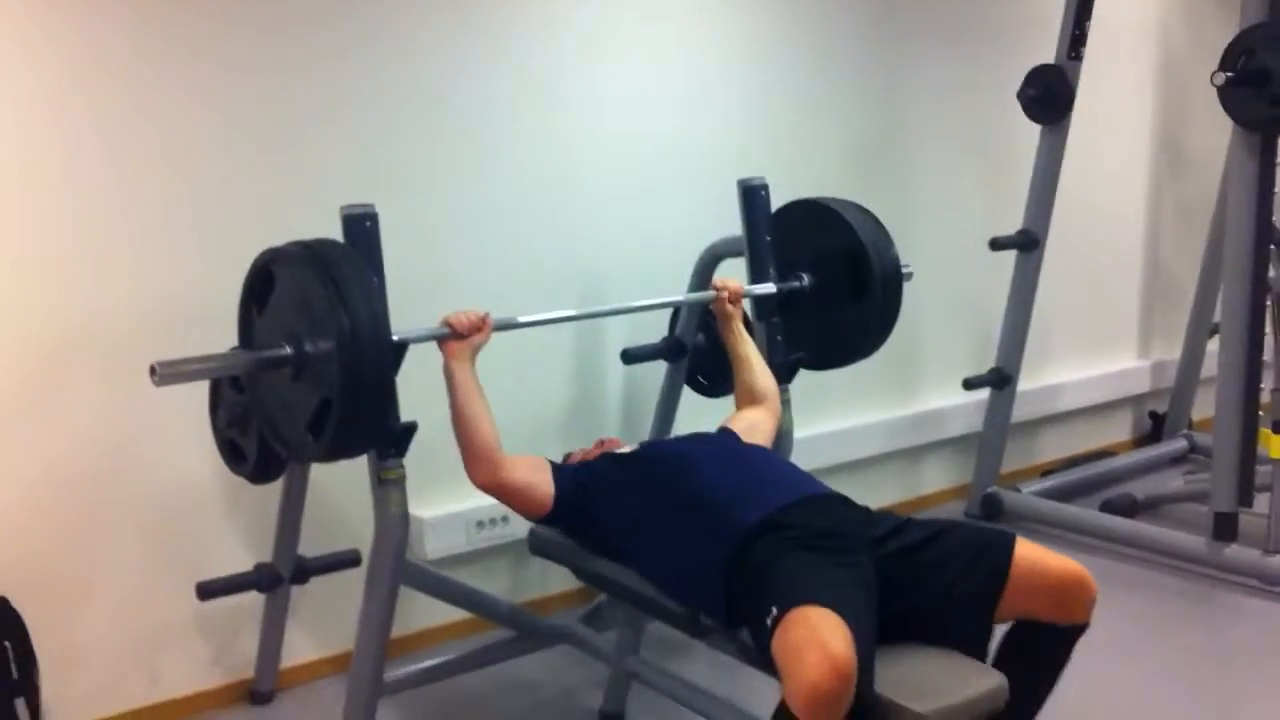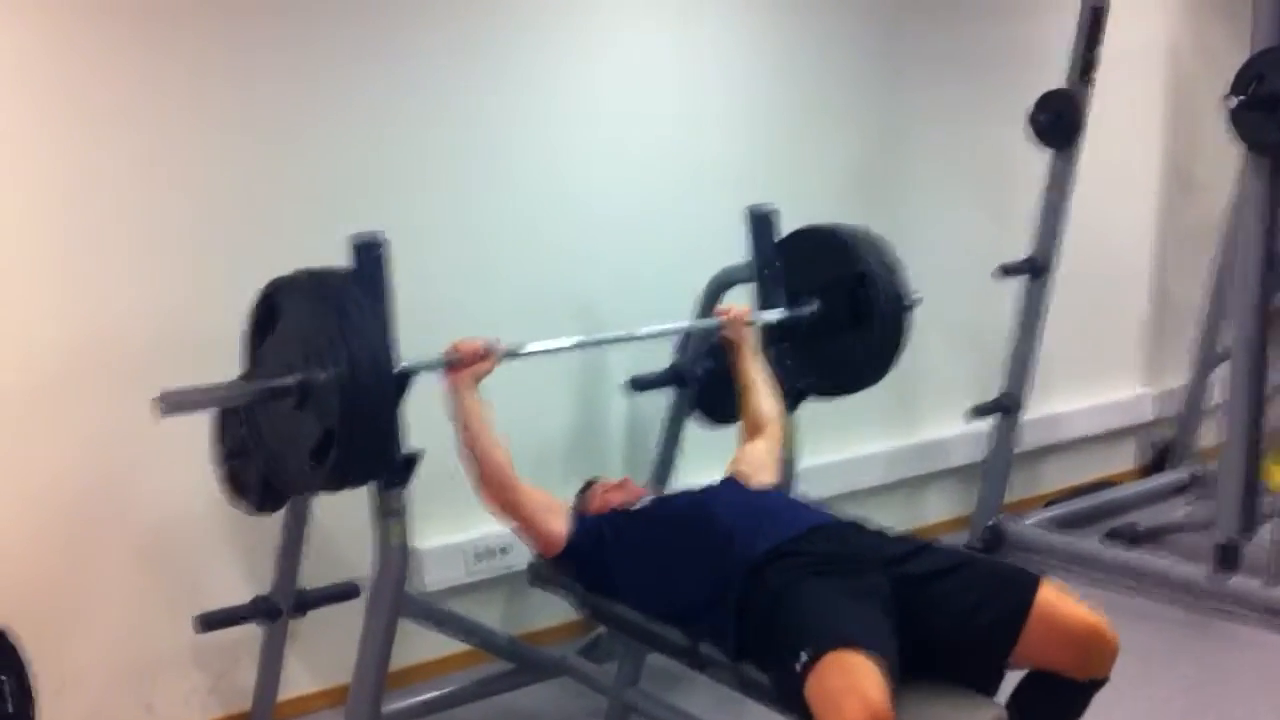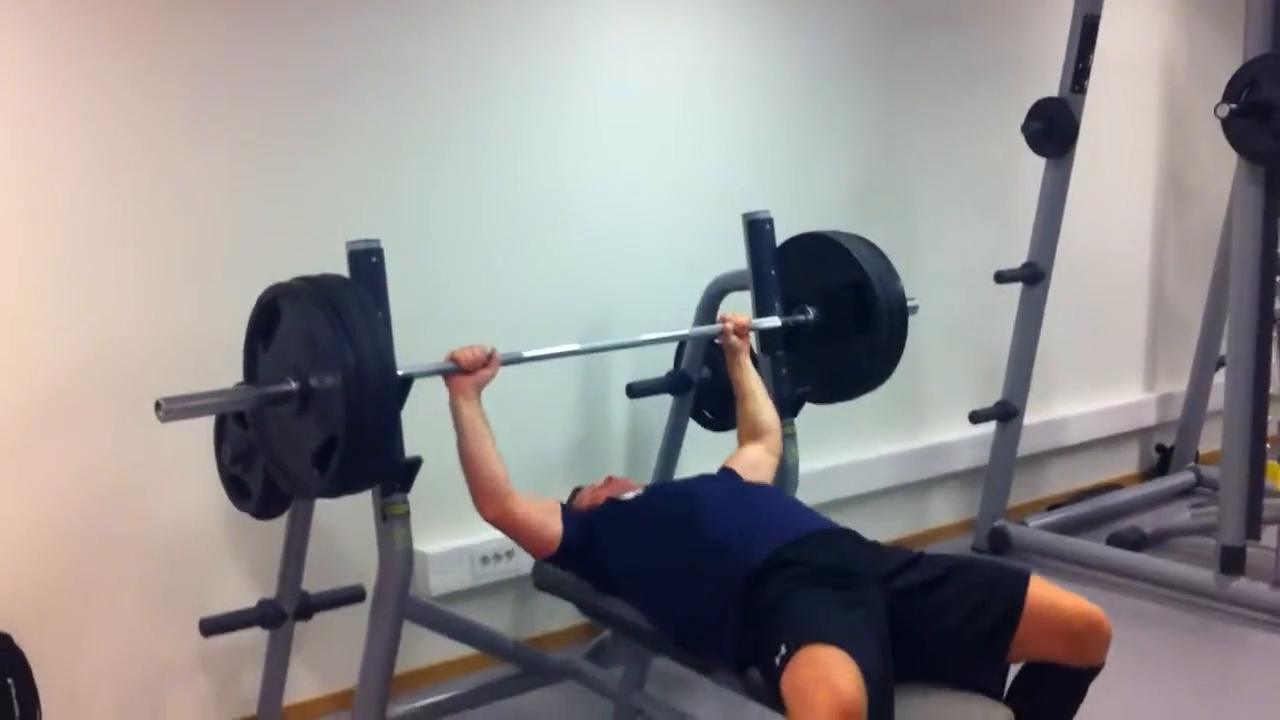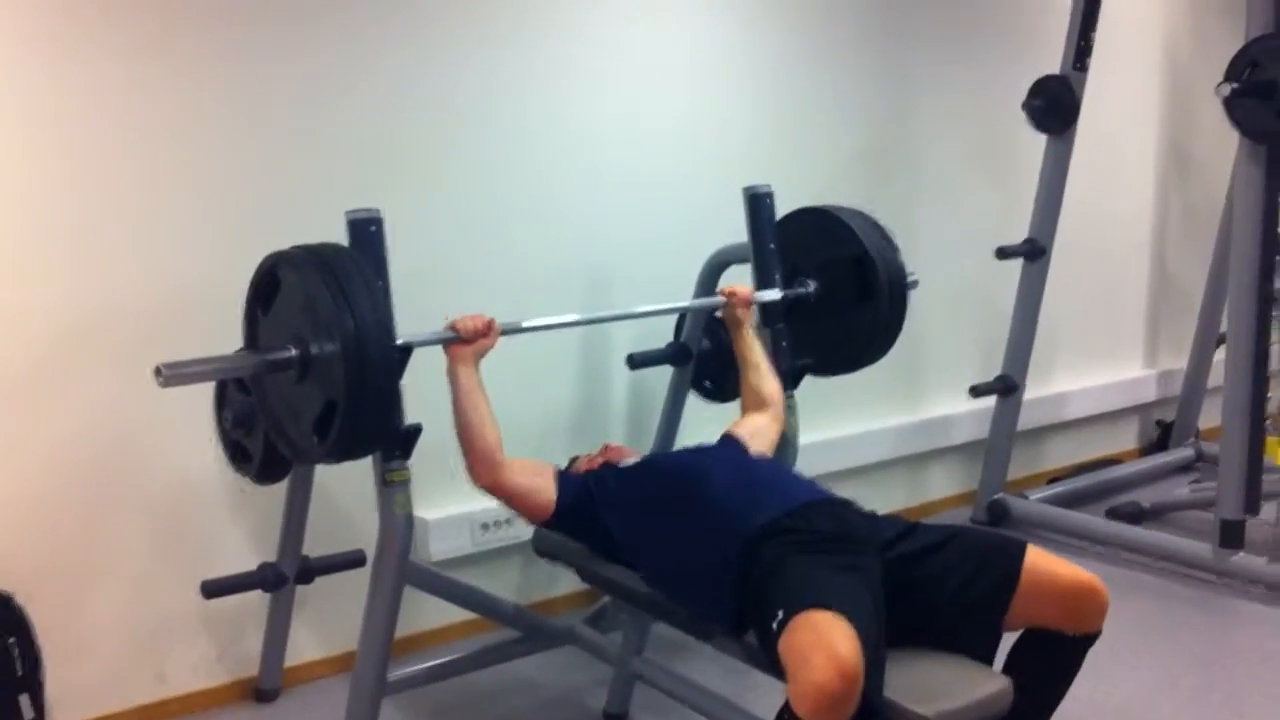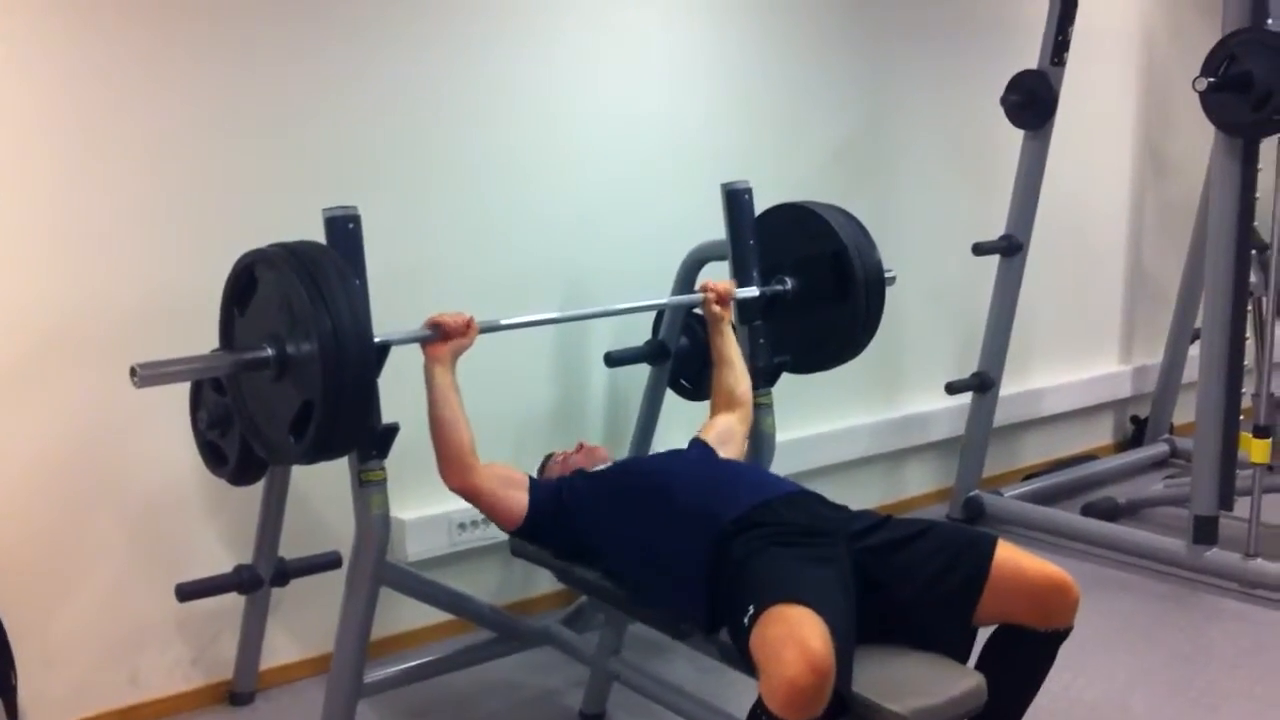
dt=1s
person 1, frame 1
left shoulder: (712, 452)
right shoulder: (587, 490)
left elbow: (763, 405)
right elbow: (491, 469)
left wrist: (731, 323)
right wrist: (460, 359)
left hip: (851, 524)
right hip: (769, 552)
left knee: (1069, 590)
person 1, frame 2
left shoulder: (716, 502)
right shoulder: (596, 541)
left elbow: (766, 435)
right elbow: (506, 491)
left wrist: (743, 348)
right wrist: (464, 389)
left hip: (868, 553)
right hip: (784, 583)
left knee: (1089, 643)
person 1, frame 3
left shoulder: (716, 492)
right shoulder: (596, 534)
left elbow: (764, 441)
right elbow: (501, 504)
left wrist: (738, 355)
right wrist: (465, 396)
left hip: (860, 561)
right hip: (778, 591)
left knee: (1083, 630)
person 1, frame 4
left shoulder: (710, 462)
right shoulder: (594, 498)
left elbow: (767, 411)
right elbow: (492, 470)
left wrist: (741, 327)
right wrist: (463, 363)
left hip: (856, 530)
right hip: (776, 557)
left knee: (1080, 598)
person 1, frame 5
left shoulder: (683, 463)
right shoulder: (564, 504)
left elbow: (734, 413)
right elbow: (464, 474)
left wrist: (719, 325)
right wrist: (441, 362)
left hip: (830, 524)
right hip: (749, 551)
left knee: (1051, 594)
